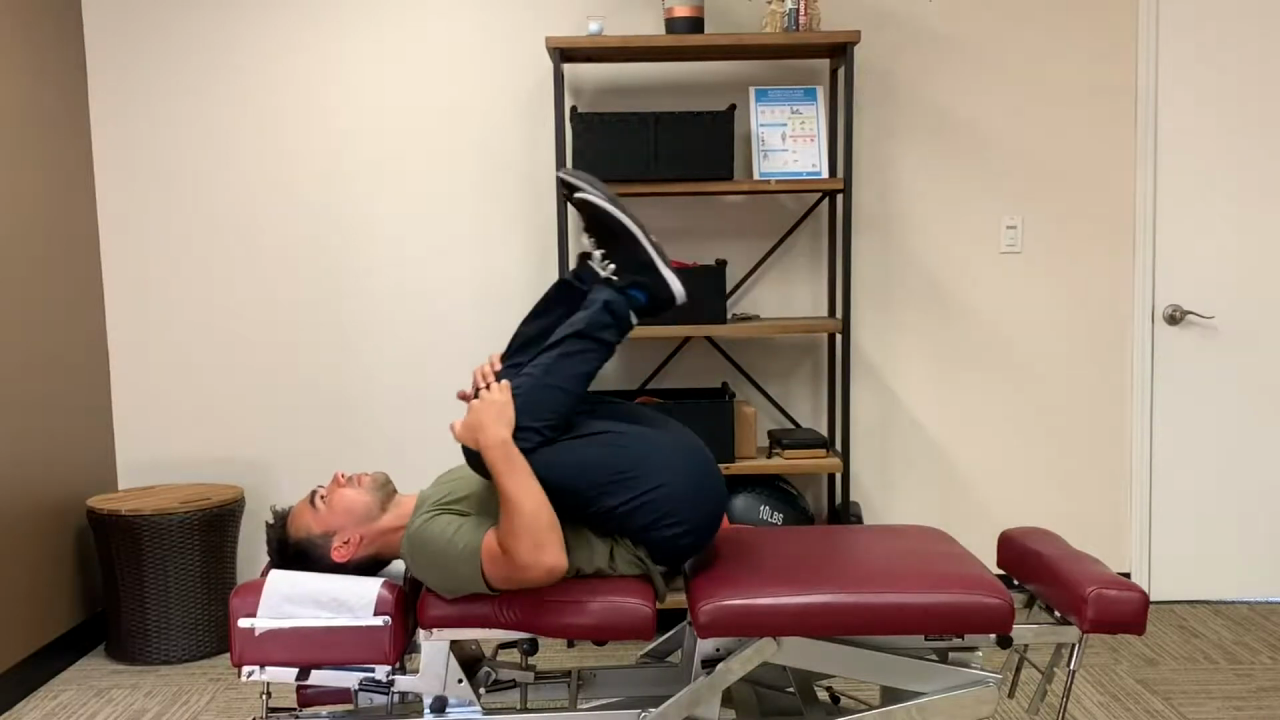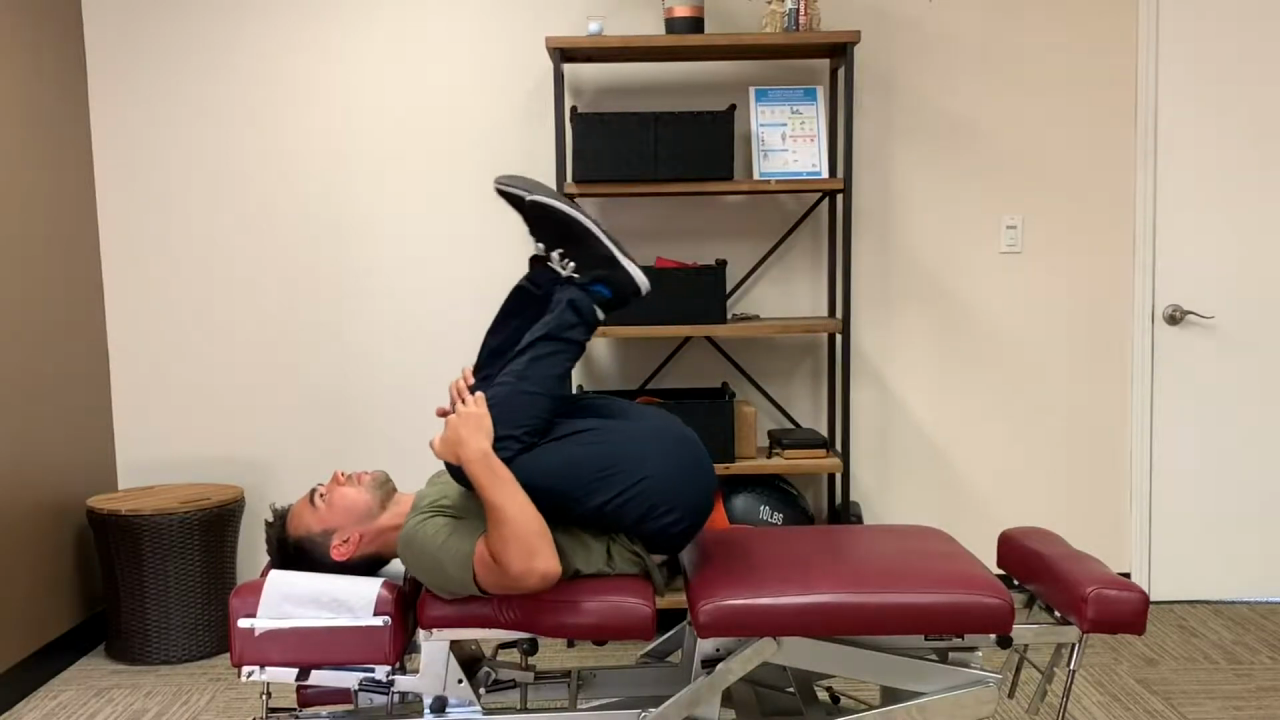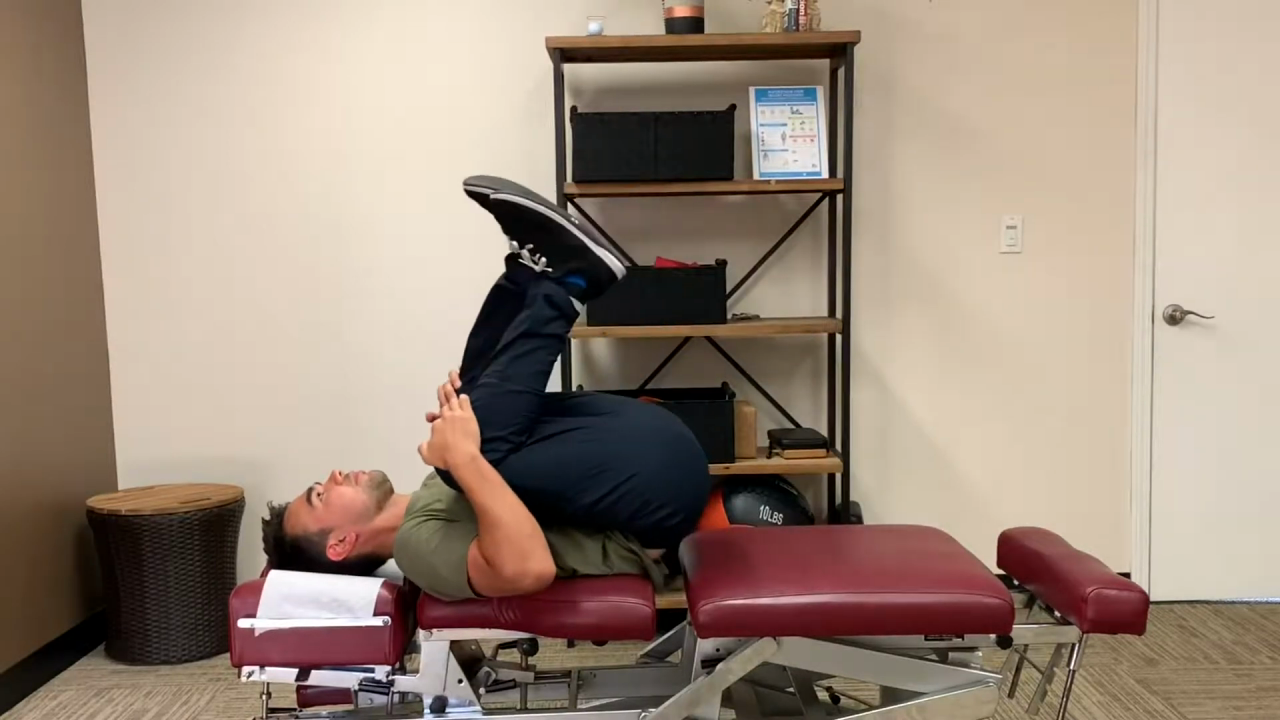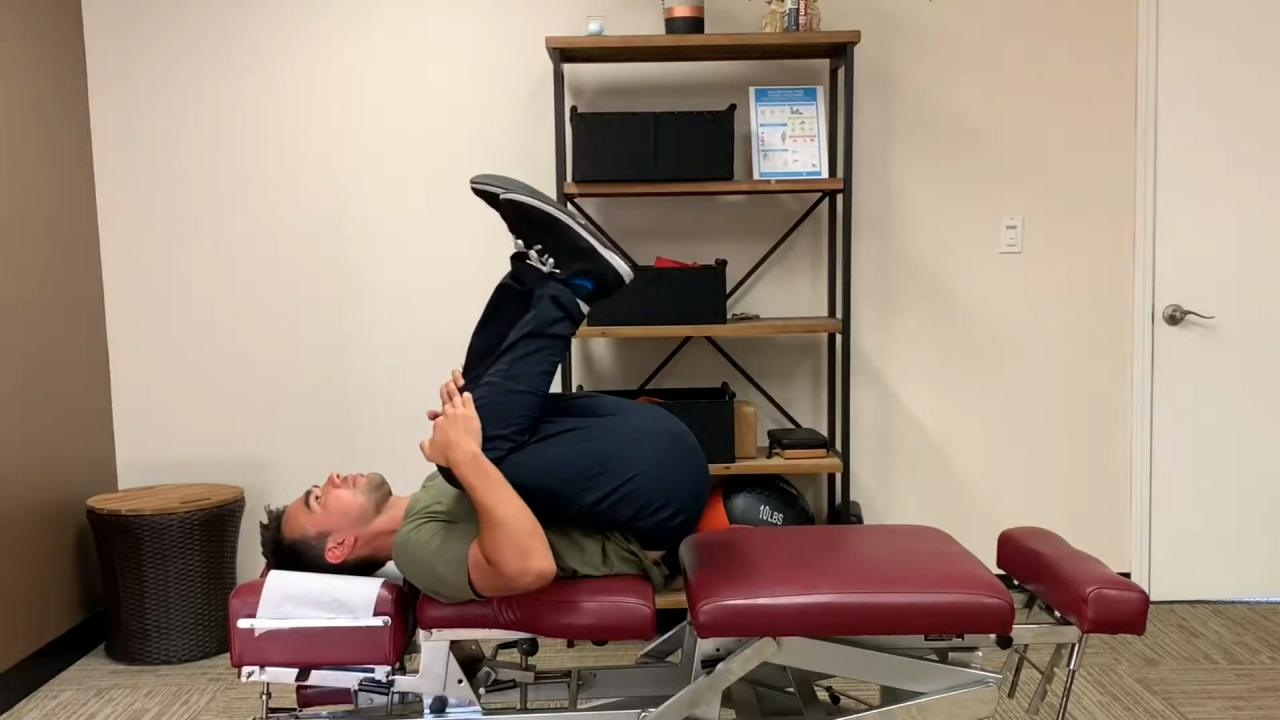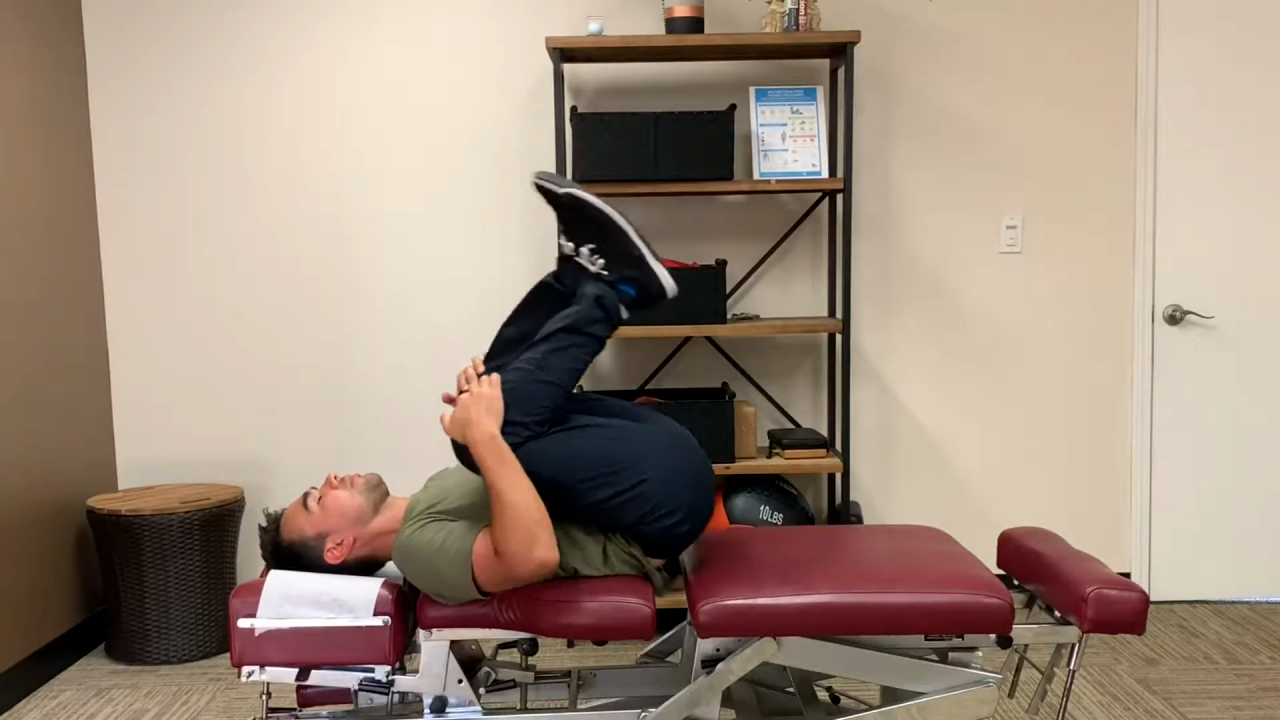
dt=0.2s
person 1, frame 1
left shoulder: (436, 509)
right shoulder: (431, 542)
right elbow: (542, 558)
left wrist: (503, 392)
right wrist: (494, 439)
right hip: (674, 502)
left knee: (515, 387)
left ankle: (619, 281)
right ankle: (620, 288)
person 1, frame 2
left shoulder: (434, 508)
right shoulder: (427, 544)
right elbow: (535, 566)
left wrist: (483, 410)
right wrist: (474, 453)
left ankle: (582, 277)
right ankle: (584, 288)
person 1, frame 3
left shoulder: (430, 509)
right shoulder: (421, 546)
right elbow: (529, 568)
left wrist: (468, 417)
right wrist: (463, 458)
left ankle: (554, 275)
right ankle: (559, 283)
person 1, frame 4
left shoulder: (431, 507)
right shoulder: (422, 549)
right elbow: (530, 566)
right wrist: (465, 453)
left knee: (486, 403)
left ankle: (550, 273)
right ankle: (568, 286)
person 1, frame 5
left shoulder: (429, 509)
right shoulder: (421, 548)
right elbow: (534, 555)
left wrist: (486, 393)
right wrist: (485, 432)
right hip: (664, 500)
left knee: (502, 391)
left ankle: (598, 276)
right ankle: (614, 289)
